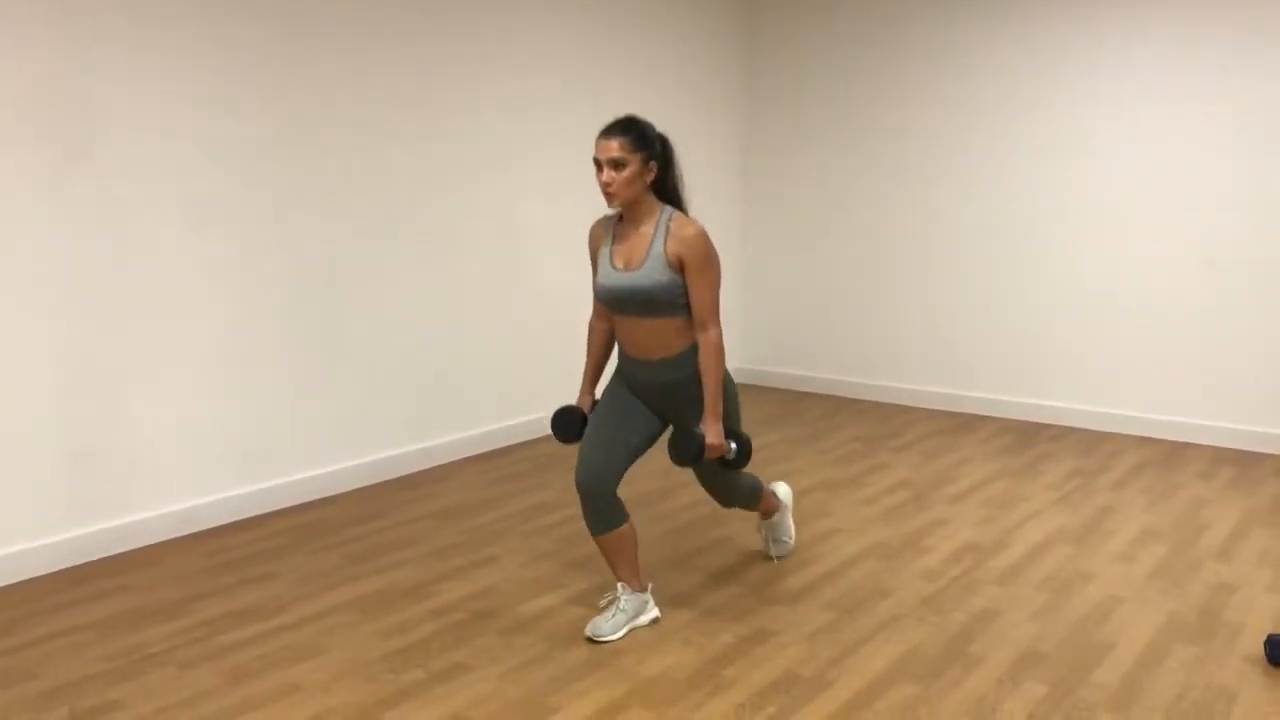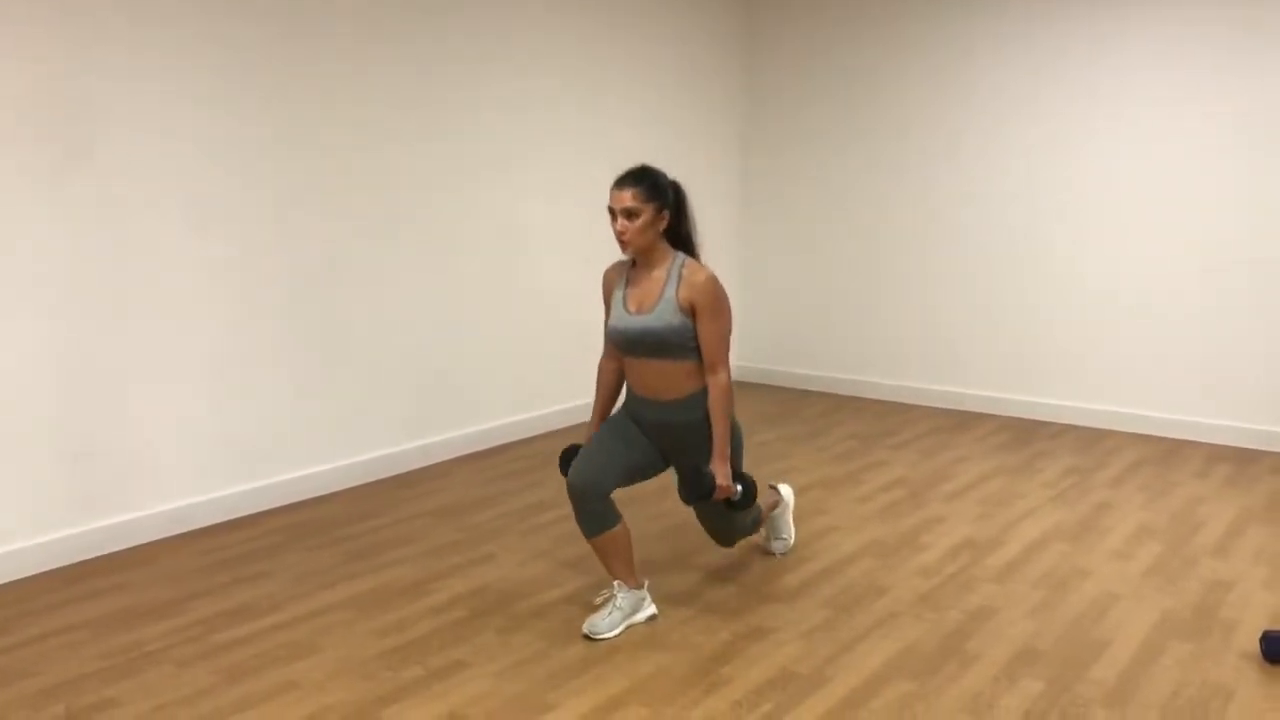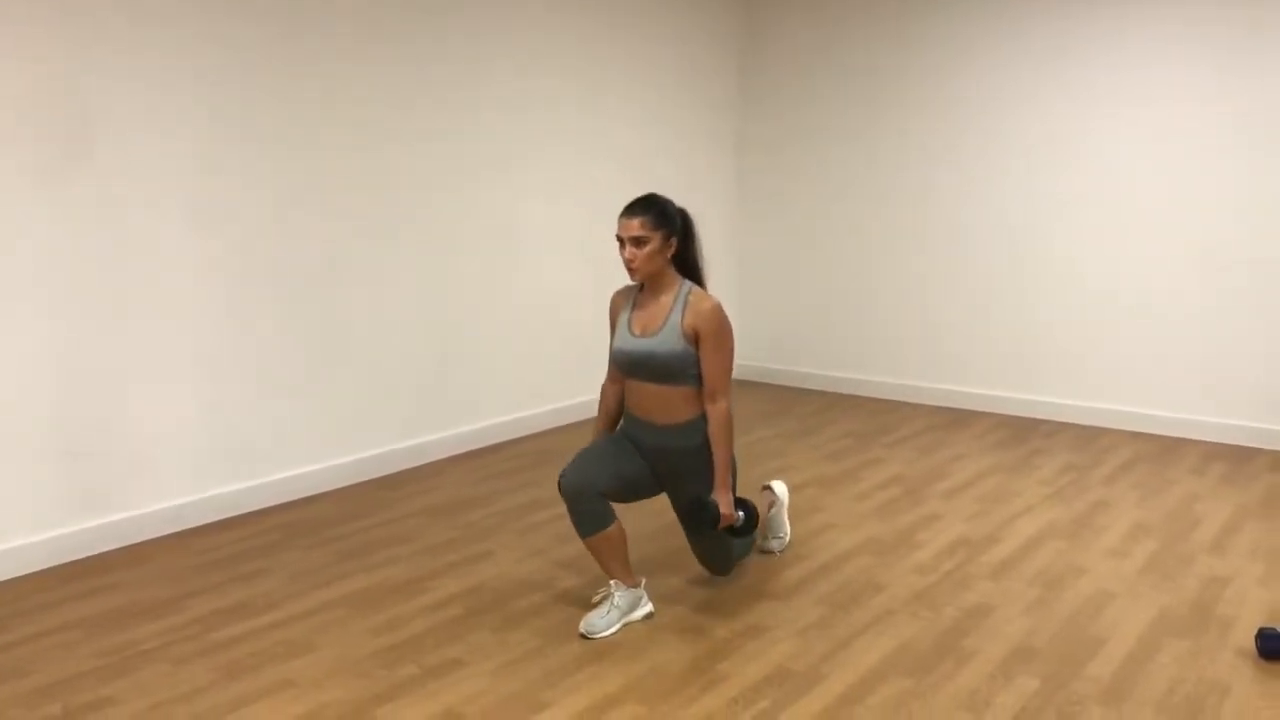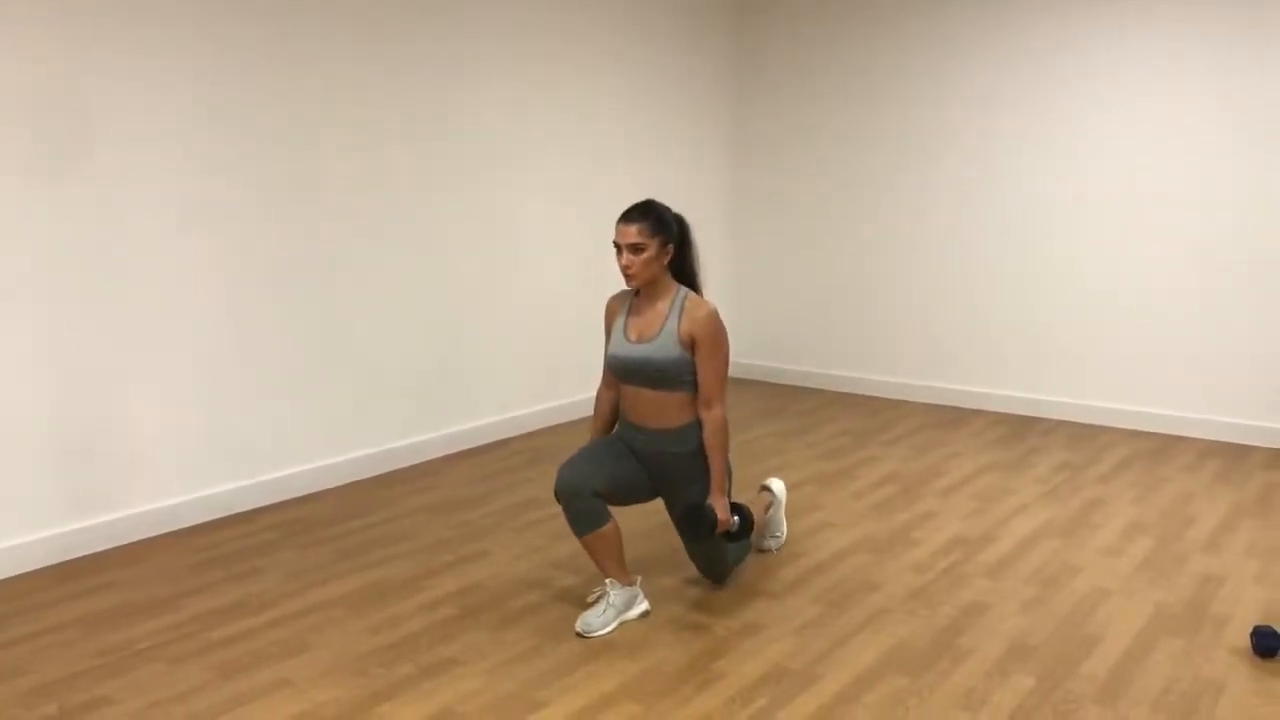
dt=0.2s
person 1, frame 1
left shoulder: (686, 236)
right shoulder: (600, 234)
left elbow: (708, 330)
right elbow: (602, 318)
left wrist: (713, 416)
right wrist: (587, 389)
left hip: (691, 382)
right hip: (633, 383)
left knee: (721, 485)
right knee: (591, 479)
left ankle: (774, 503)
right ankle: (634, 596)
person 1, frame 2
left shoulder: (698, 282)
right shoulder: (613, 278)
left elbow: (718, 374)
right elbow: (612, 358)
left wrist: (721, 458)
right wrist: (595, 427)
left hip: (695, 421)
right hip: (639, 418)
left knee: (724, 527)
right knee: (584, 481)
left ankle: (773, 502)
right ankle: (631, 594)
person 1, frame 3
left shoulder: (703, 310)
right shoulder: (620, 302)
left elbow: (718, 402)
right elbow: (614, 382)
left wrist: (722, 486)
right wrist: (596, 449)
left hip: (691, 447)
right hip: (636, 440)
left knee: (719, 560)
right knee: (576, 482)
left ankle: (769, 501)
right ankle: (627, 593)
person 1, frame 4
left shoulder: (700, 316)
right shoulder: (616, 308)
left elbow: (713, 408)
right elbow: (609, 388)
left wrist: (719, 491)
right wrist: (592, 454)
left hip: (686, 453)
right hip: (630, 445)
left knee: (717, 568)
right knee: (571, 482)
left ankle: (766, 500)
right ankle: (623, 591)
